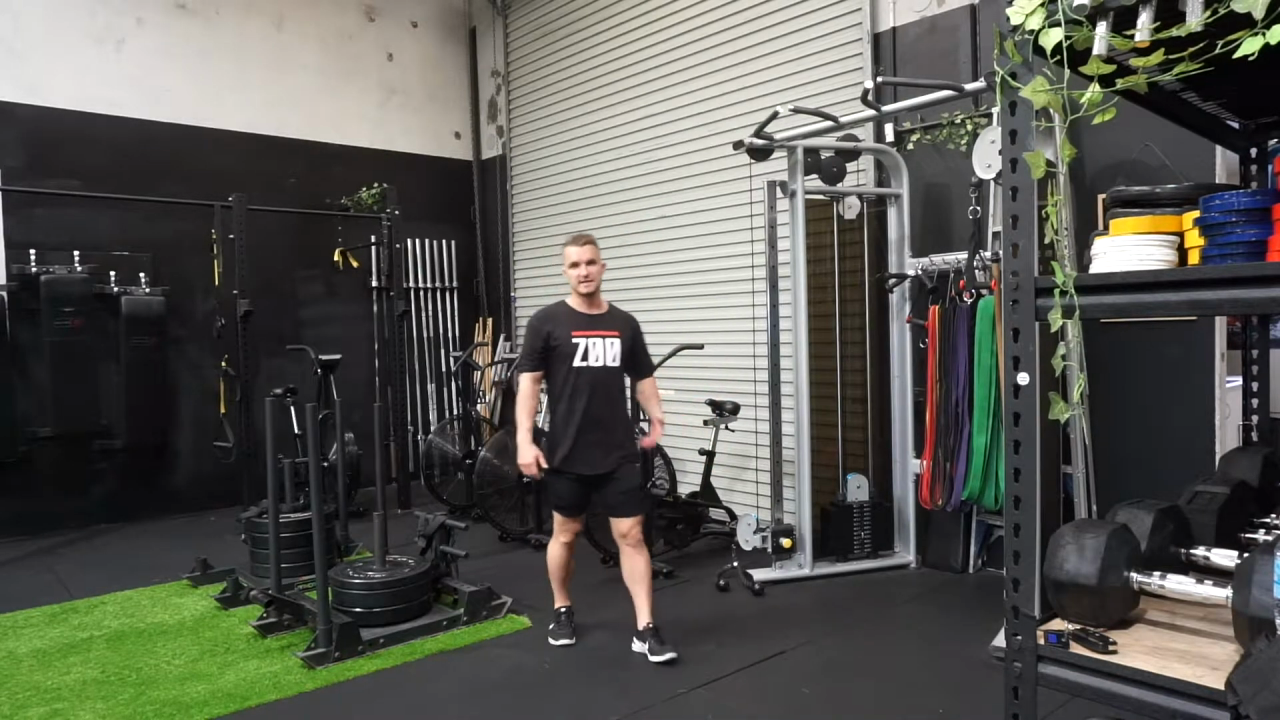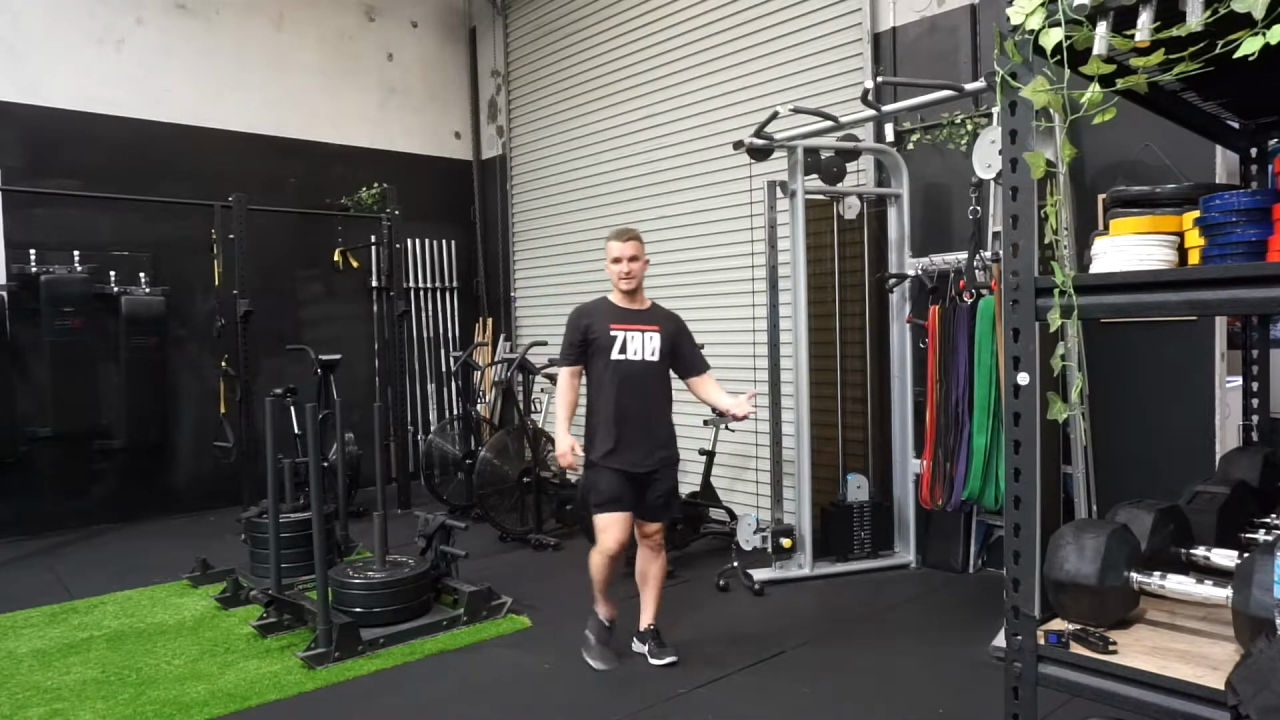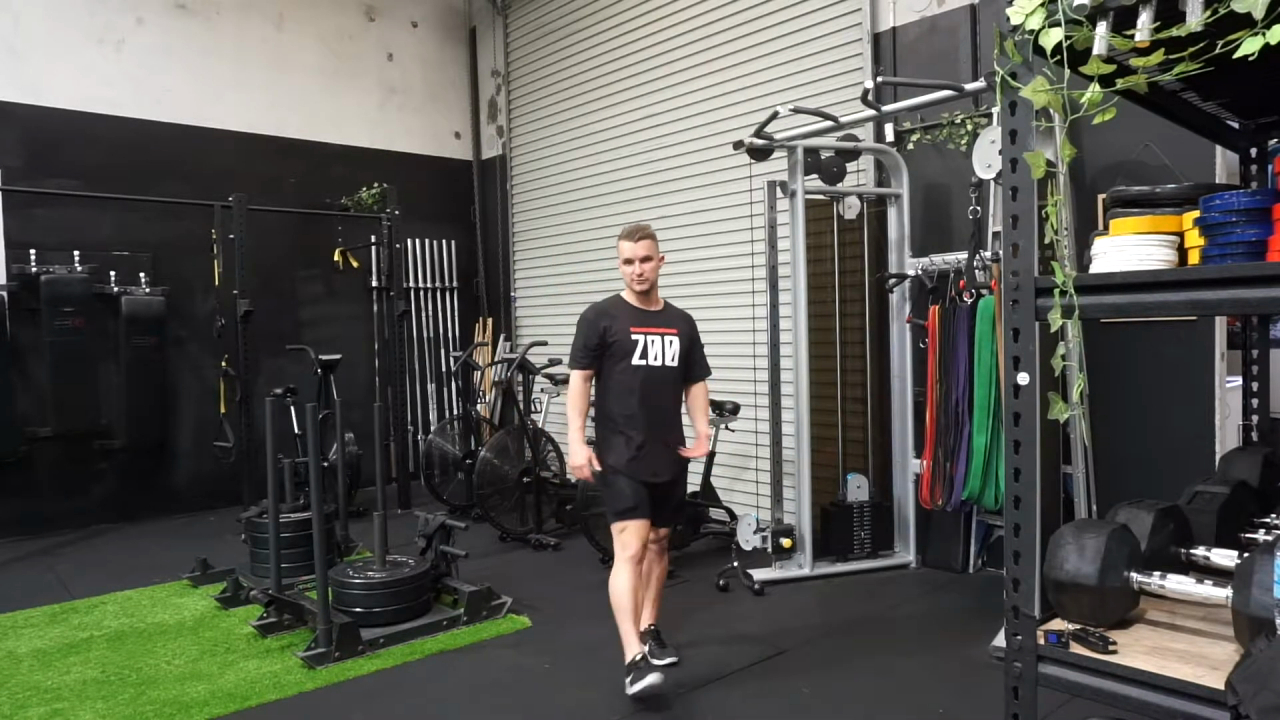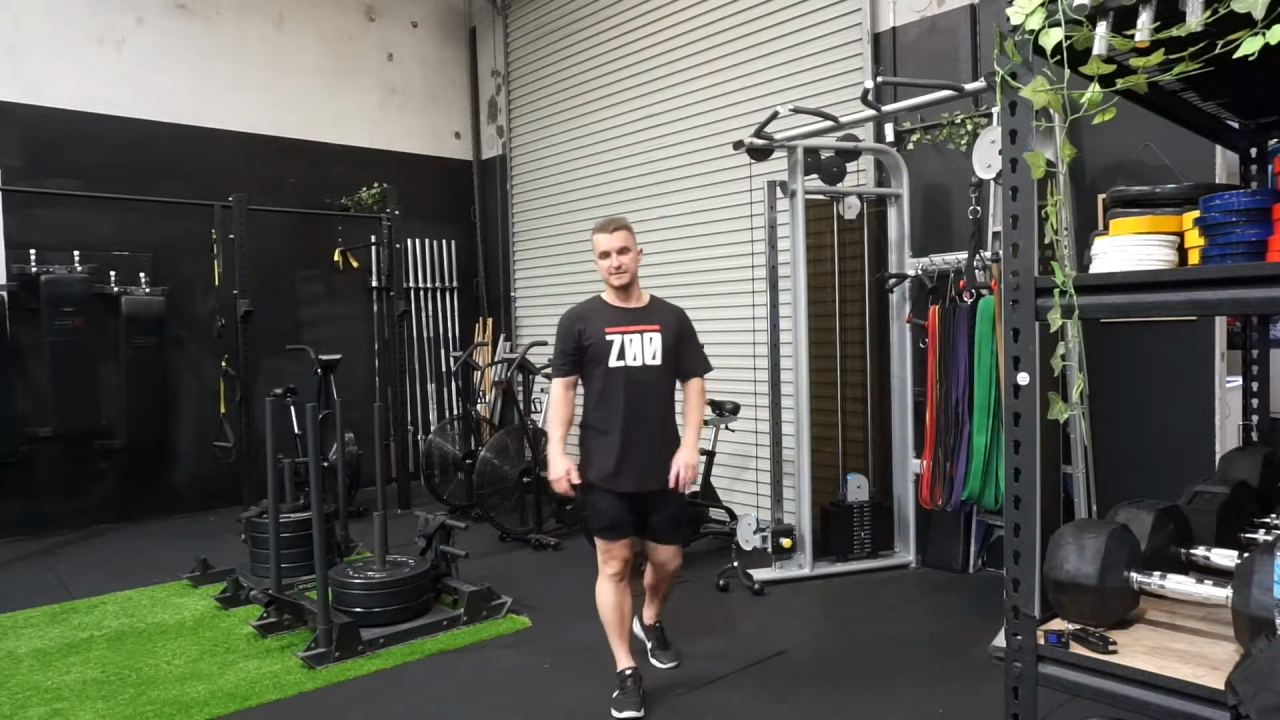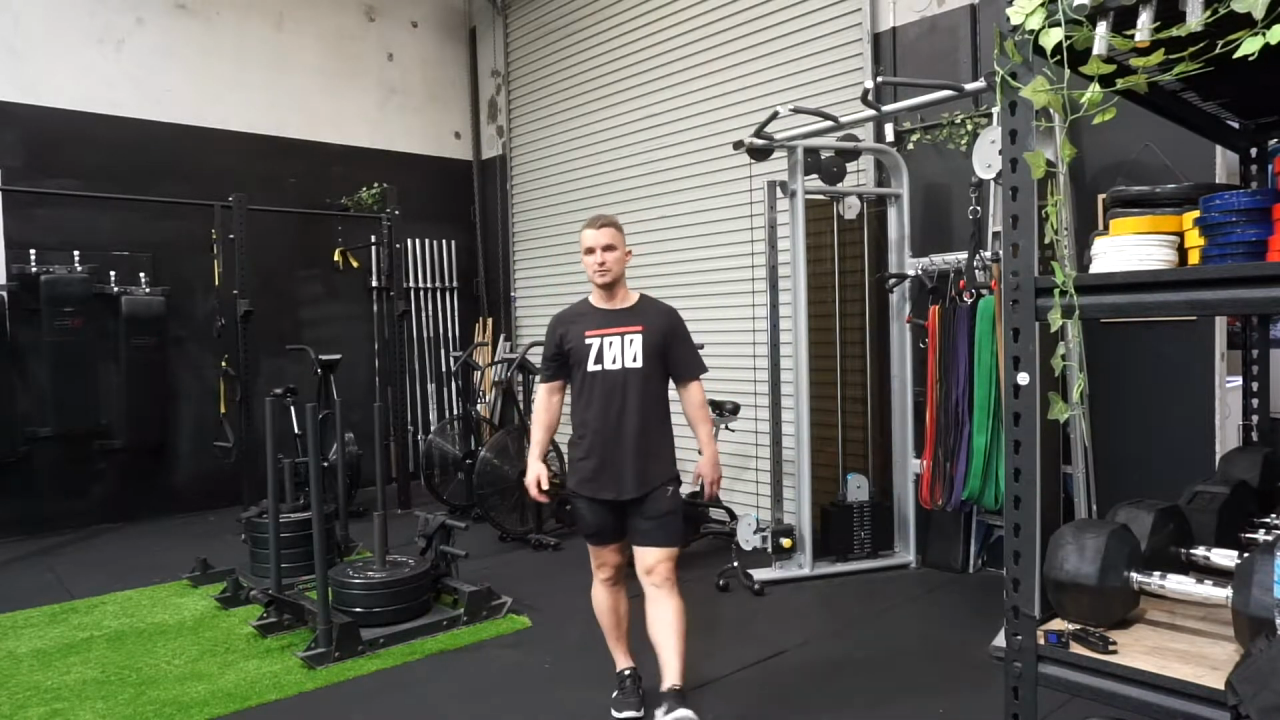
dt=0.5s
person 1, frame 1
left shoulder: (625, 324)
right shoulder: (547, 322)
left elbow: (643, 377)
right elbow: (529, 382)
left wrist: (656, 418)
right wrist: (525, 440)
left hip: (619, 453)
right hip: (568, 453)
left knee: (631, 536)
right knee: (566, 533)
left ankle: (645, 629)
right ankle: (562, 611)
person 1, frame 2
left shoulder: (669, 323)
right shoulder: (587, 316)
left elbow: (697, 378)
right elbow: (568, 376)
left wrist: (729, 404)
right wrist: (562, 432)
left hip: (659, 453)
right hip: (607, 452)
left knee: (653, 538)
right knee: (612, 541)
left ankle: (647, 628)
right ankle: (602, 618)
person 1, frame 3
left shoulder: (682, 322)
right shoulder: (601, 317)
left elbow: (695, 383)
right elbow: (580, 380)
left wrist: (701, 430)
right wrist: (577, 441)
left hip: (670, 457)
right hip: (621, 457)
left knee: (658, 543)
right knee: (630, 551)
left ankle: (649, 629)
right ankle: (634, 659)
person 1, frame 4
left shoulder: (672, 317)
right shoulder: (579, 320)
left elbow: (693, 383)
right elbow: (563, 389)
left wrist: (690, 442)
right wrist: (556, 453)
left hip: (663, 468)
right hip: (605, 470)
left knee: (668, 560)
right knee: (614, 567)
left ankle: (648, 618)
right ankle: (626, 673)
person 1, frame 5
left shoulder: (662, 318)
right shoulder: (566, 324)
left elbow: (690, 386)
right elbow: (550, 393)
left wrist: (708, 450)
right wrist: (536, 457)
left hip: (653, 474)
right hip: (592, 475)
left knee: (658, 575)
right knee: (607, 573)
right ankle: (625, 673)
